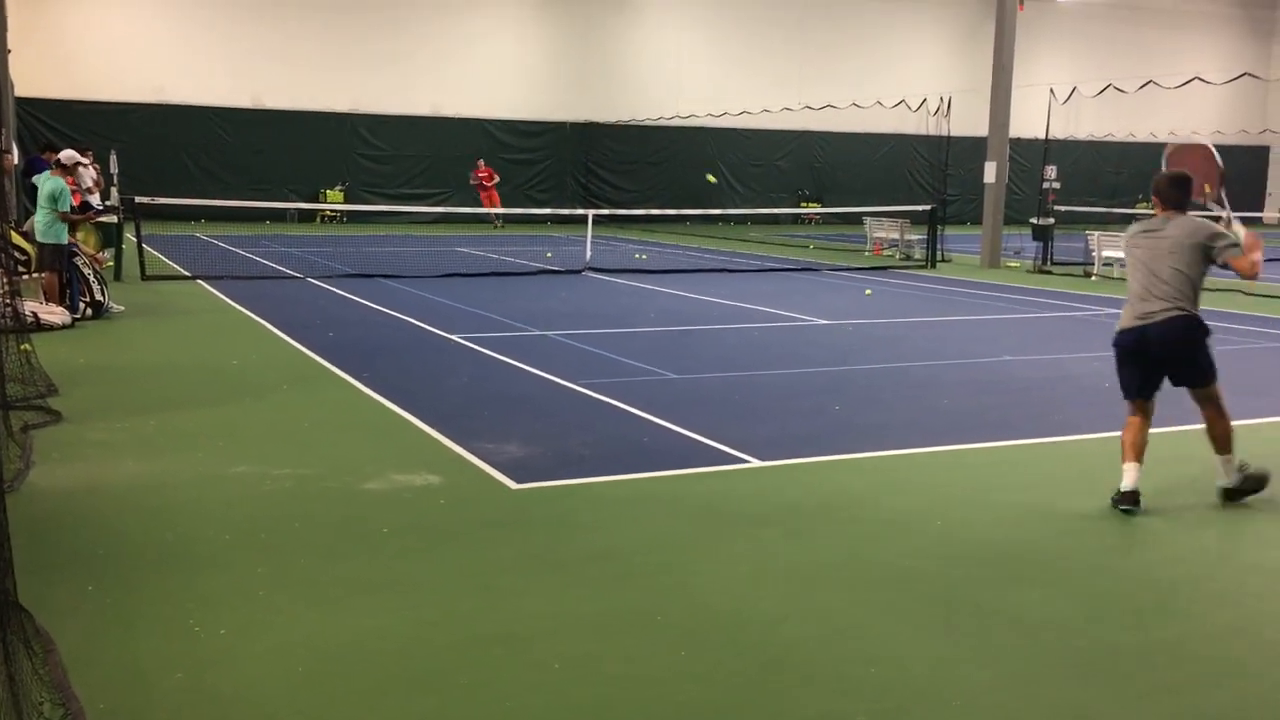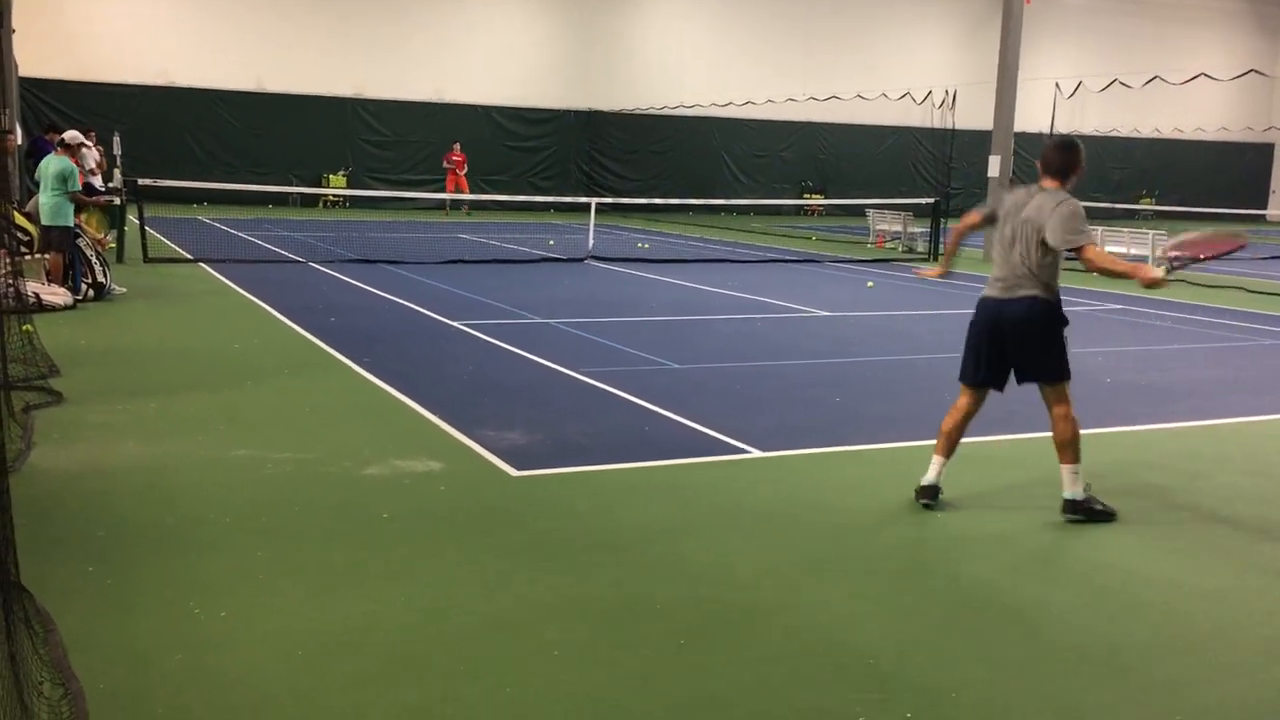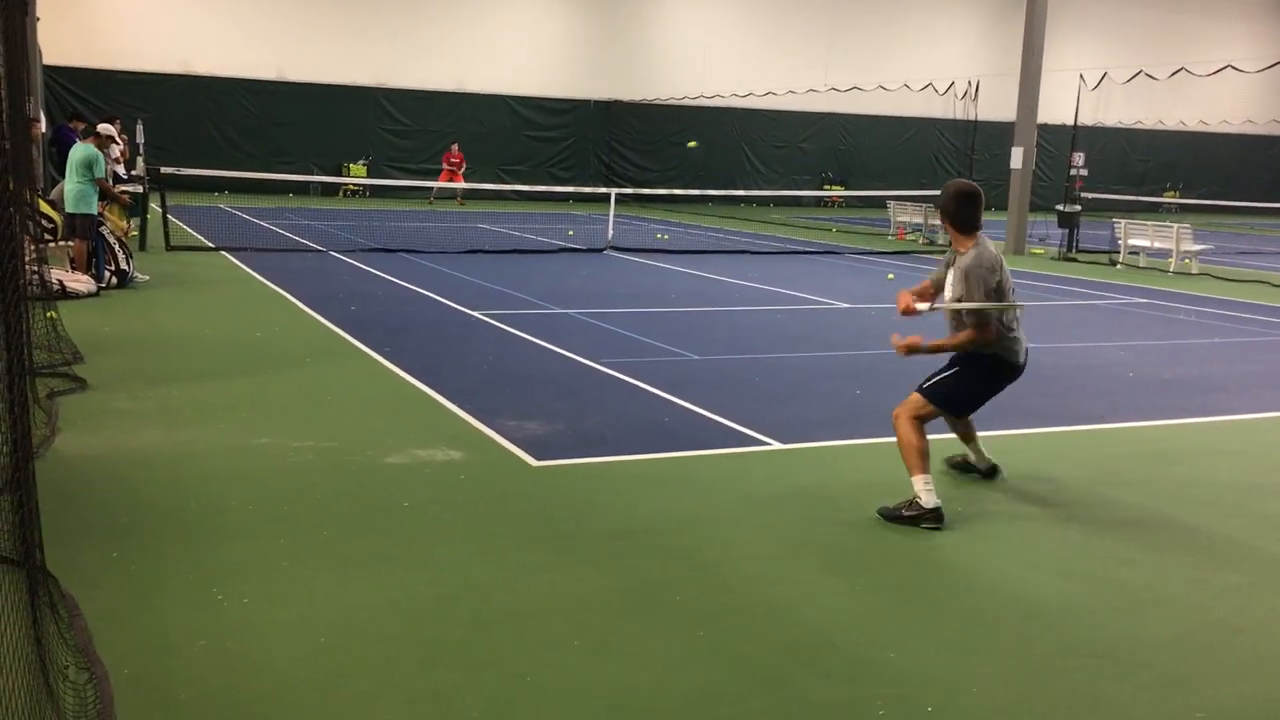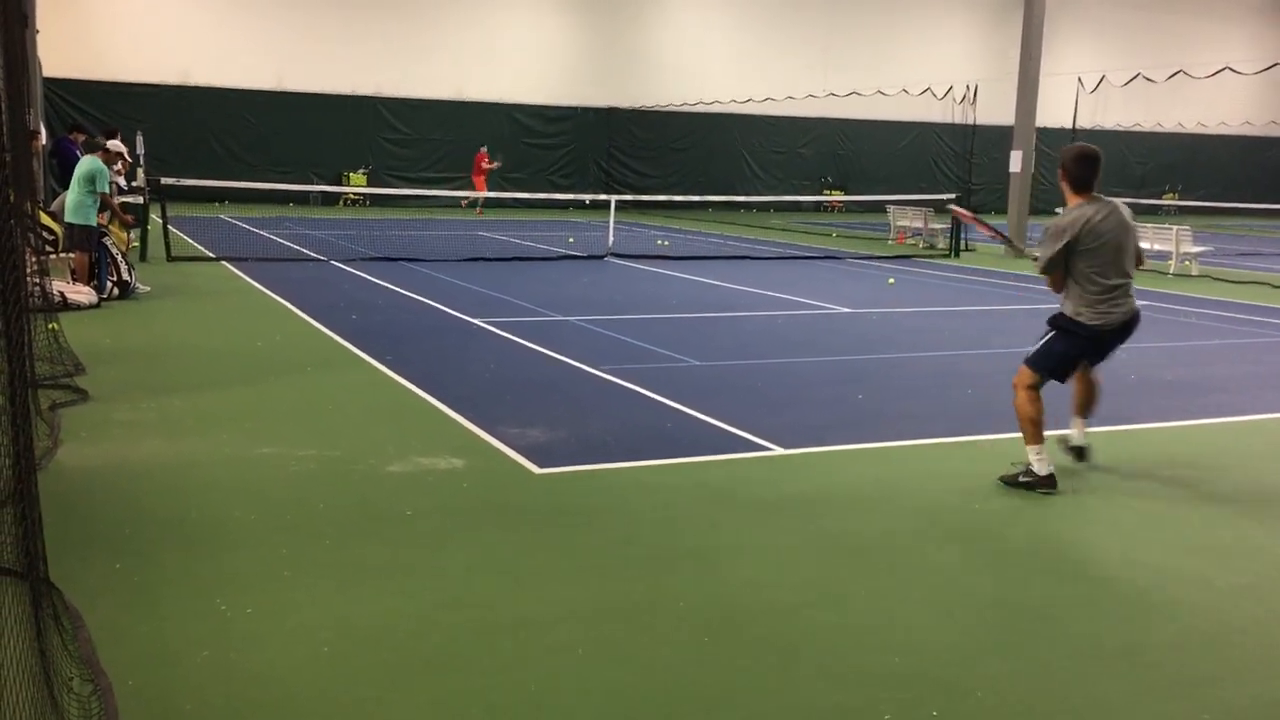
dt=0.5s
person 1, frame 1
left shoulder: (1133, 234)
right shoulder: (1204, 229)
right elbow: (1249, 270)
right wrist: (1254, 248)
left hip: (1131, 331)
right hip: (1176, 327)
left knee: (1139, 413)
right knee: (1210, 404)
left ankle: (1129, 487)
right ankle: (1231, 480)
person 1, frame 2
left shoulder: (1012, 197)
right shoulder: (1067, 208)
left elbow: (964, 225)
right elbow: (1090, 257)
left wrist: (944, 264)
right wrist: (1137, 271)
left hip: (992, 307)
right hip: (1035, 309)
left knee: (968, 400)
right knee: (1059, 404)
left ankle: (930, 481)
right ankle: (1074, 496)
person 1, frame 3
left shoulder: (975, 268)
right shoulder: (962, 253)
left elbow: (980, 336)
right elbow: (930, 288)
left wrist: (924, 347)
right wrist: (910, 296)
left hip: (992, 360)
right hip: (987, 354)
left knee: (906, 416)
right knee: (932, 394)
left ankle: (926, 504)
right ankle: (980, 459)
person 1, frame 4
left shoulder: (1062, 227)
right shoulder: (1120, 211)
left elbow: (1056, 283)
right elbow: (1137, 261)
left wrist: (1060, 269)
left hip: (1083, 324)
right hip: (1125, 317)
left knee: (1025, 384)
right knee: (1083, 364)
left ankle: (1040, 471)
right ankle: (1077, 439)
